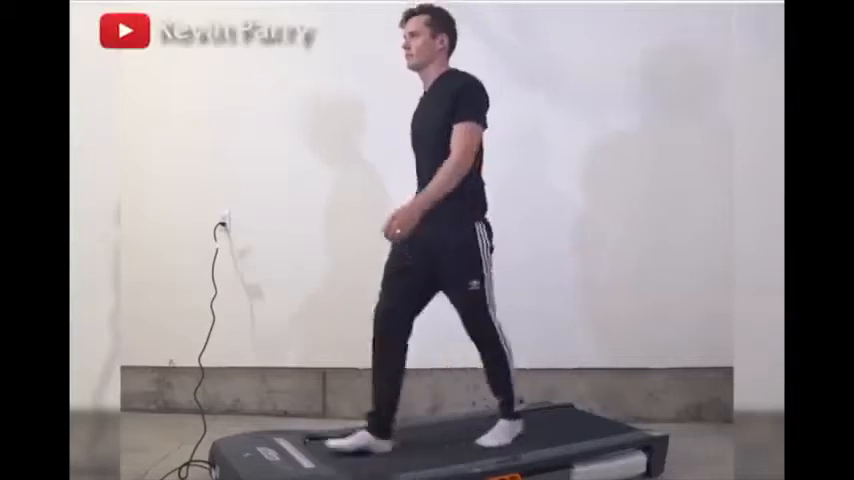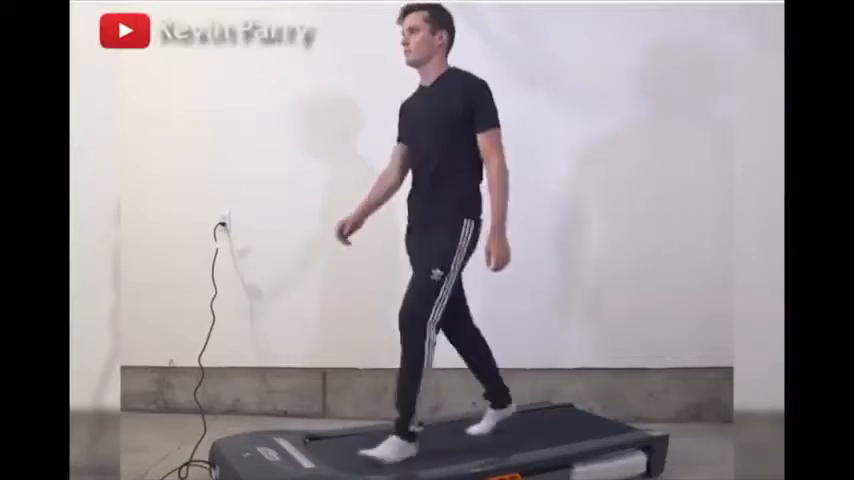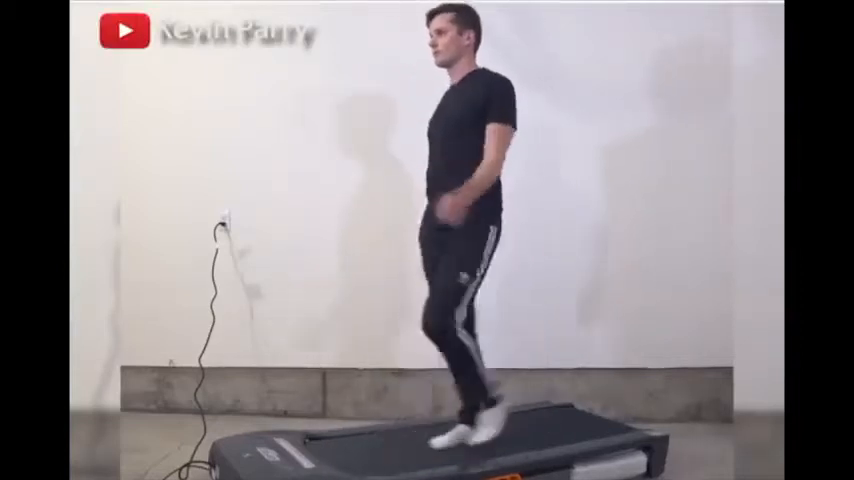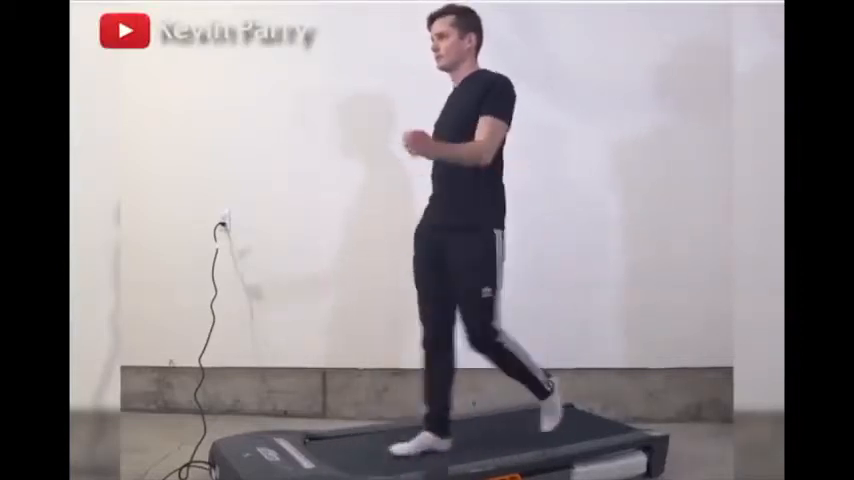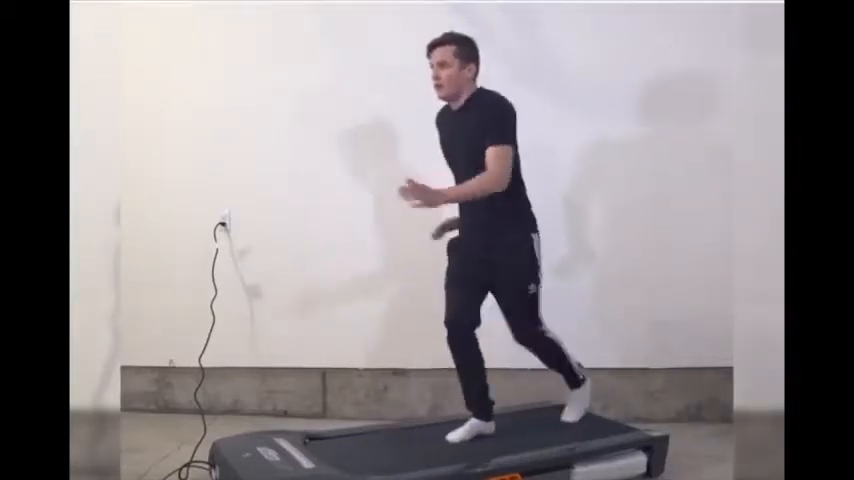
dt=1s
person 1, frame 1
left shoulder: (465, 89)
right shoulder: (424, 105)
left elbow: (463, 159)
left wrist: (415, 208)
left hip: (461, 228)
right hip: (416, 232)
left knee: (482, 328)
right knee: (387, 322)
left ankle: (510, 415)
right ankle: (378, 430)
person 1, frame 2
left shoulder: (469, 90)
right shoulder: (411, 105)
left elbow: (495, 165)
right elbow: (397, 169)
left wrist: (498, 233)
right wrist: (359, 215)
left hip: (455, 226)
right hip: (420, 226)
left knee: (416, 324)
right knee: (455, 322)
left ankle: (404, 433)
right ankle: (499, 401)
person 1, frame 3
left shoulder: (494, 87)
right shoulder: (447, 100)
left elbow: (494, 158)
left wrist: (463, 198)
left hip: (475, 225)
right hip: (438, 226)
left knee: (441, 321)
right knee: (447, 323)
left ankle: (490, 403)
right ankle: (471, 417)
person 1, frame 4
left shoulder: (495, 87)
right shoulder: (456, 98)
left elbow: (483, 151)
left wrist: (433, 147)
left hip: (478, 234)
right hip: (438, 233)
left knee: (483, 335)
right knee: (435, 331)
left ankle: (546, 392)
right ankle: (436, 429)
person 1, frame 5
left shoulder: (496, 108)
right shoulder: (445, 119)
left elbow: (498, 178)
left wrist: (439, 196)
right wrist: (460, 218)
left hip: (515, 237)
right hip: (477, 237)
left knee: (526, 331)
right knee: (458, 325)
left ankle: (576, 382)
right ankle: (481, 414)
